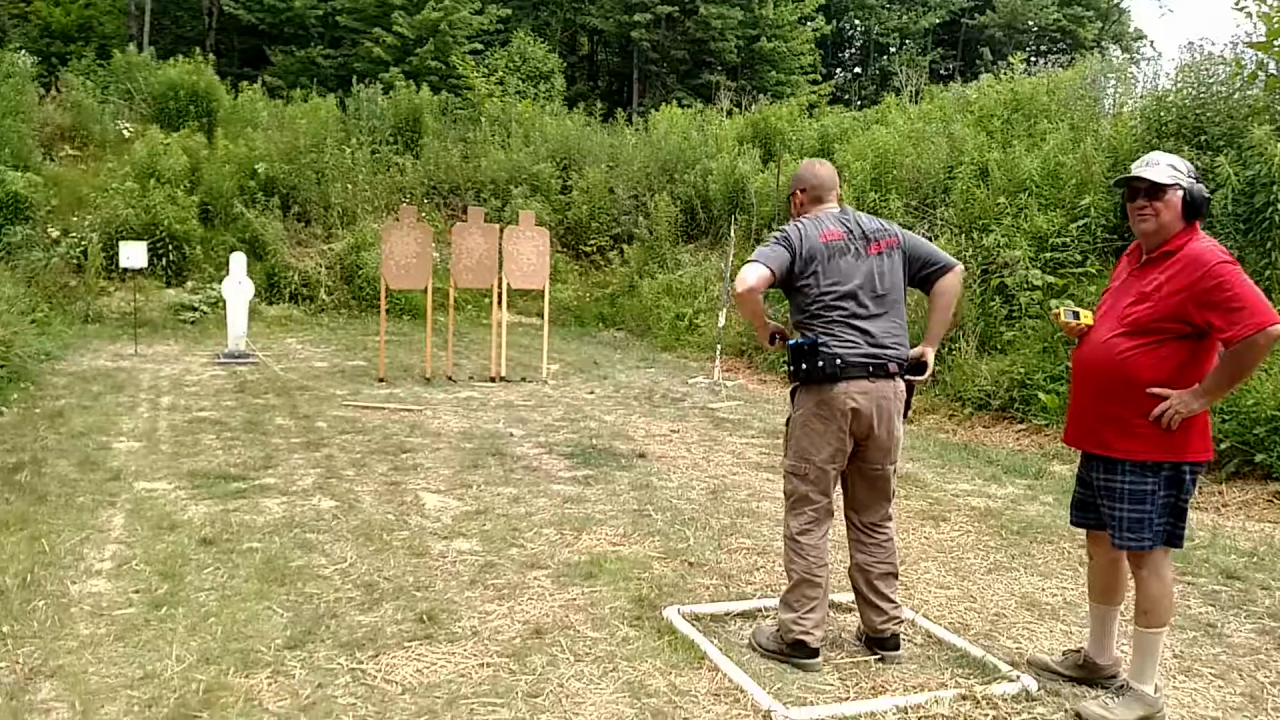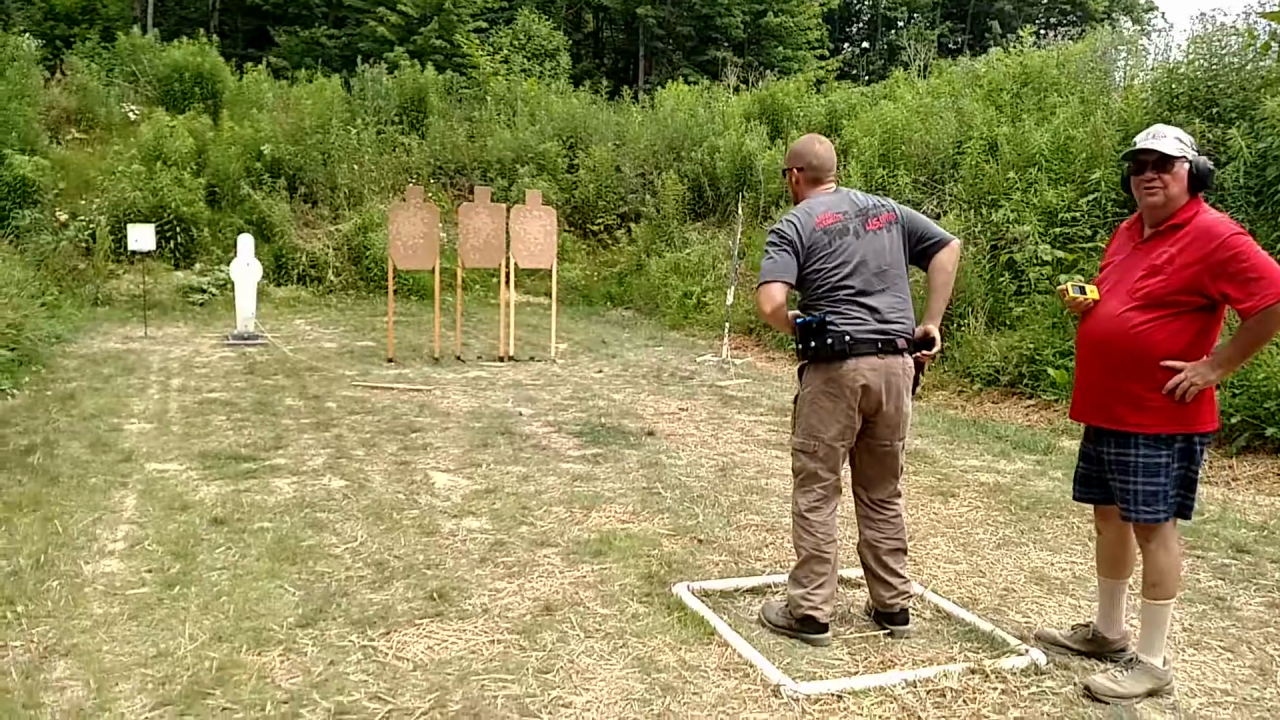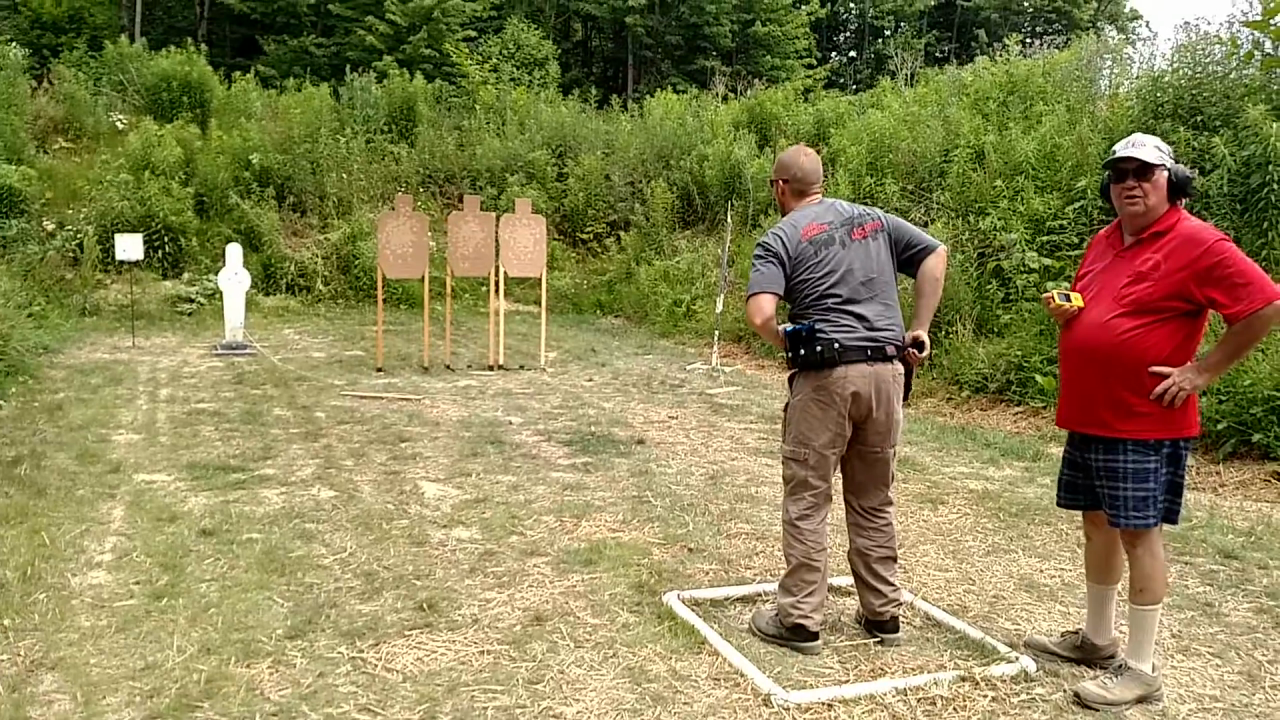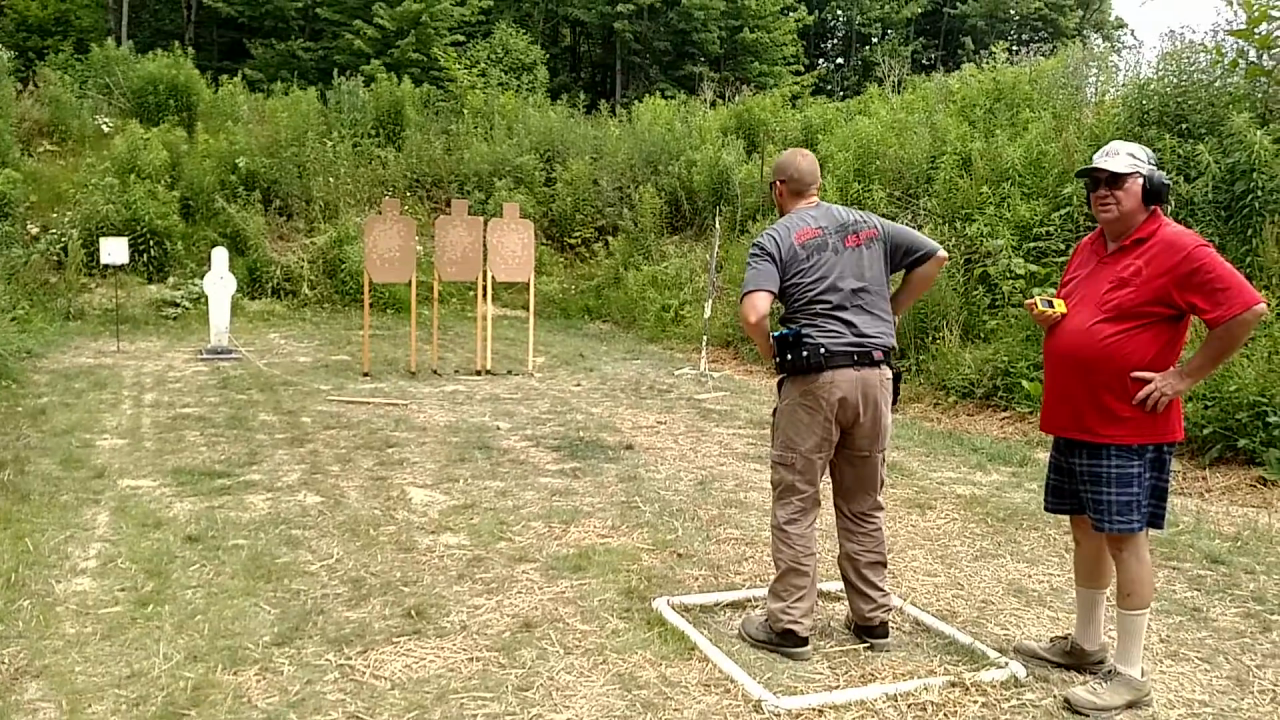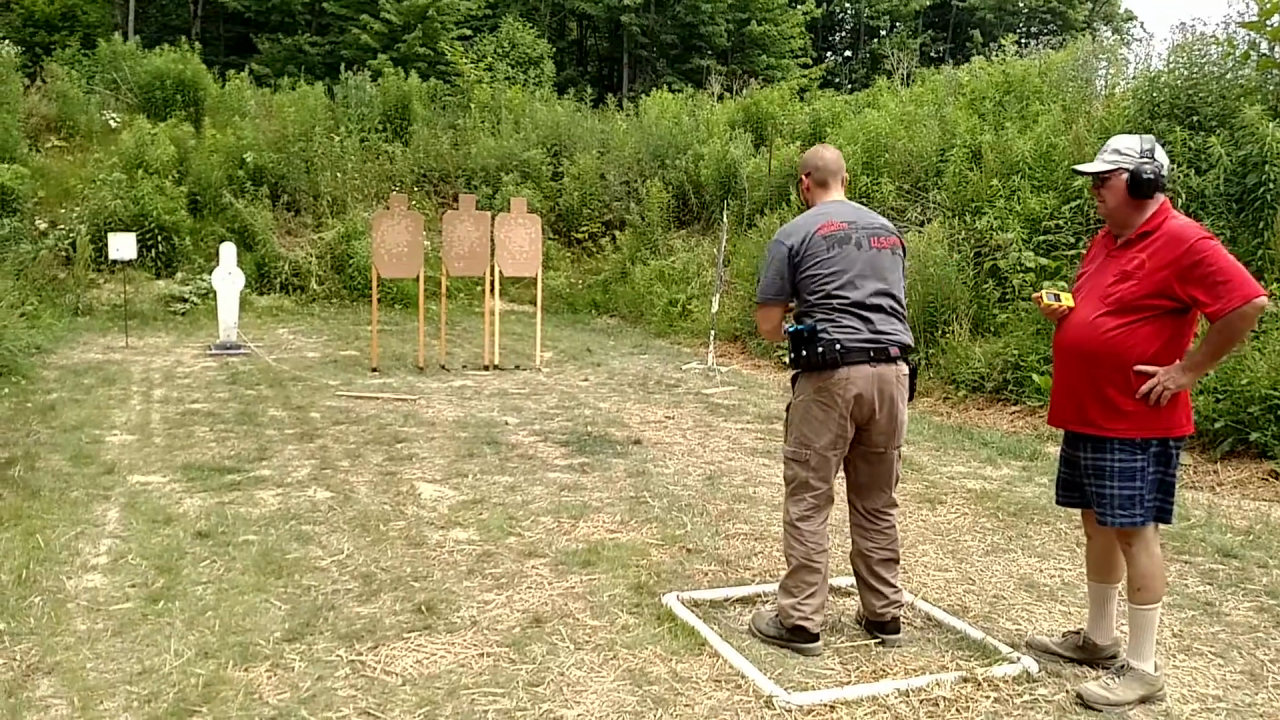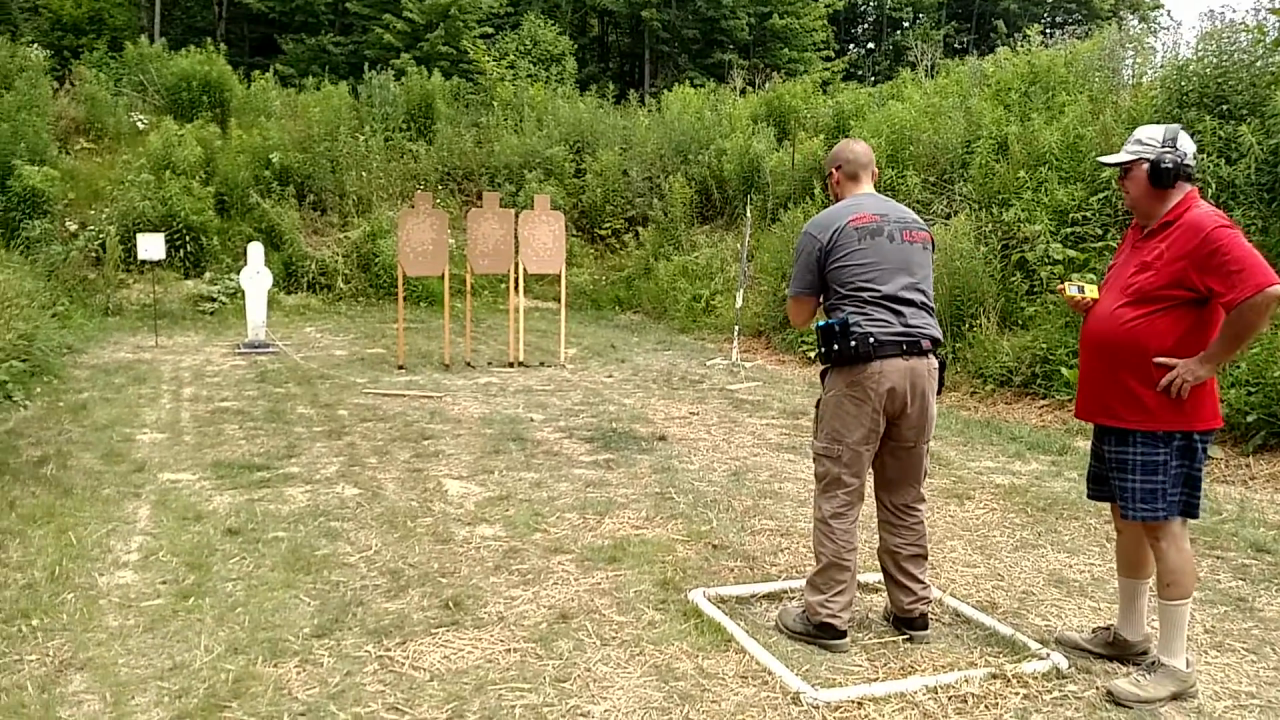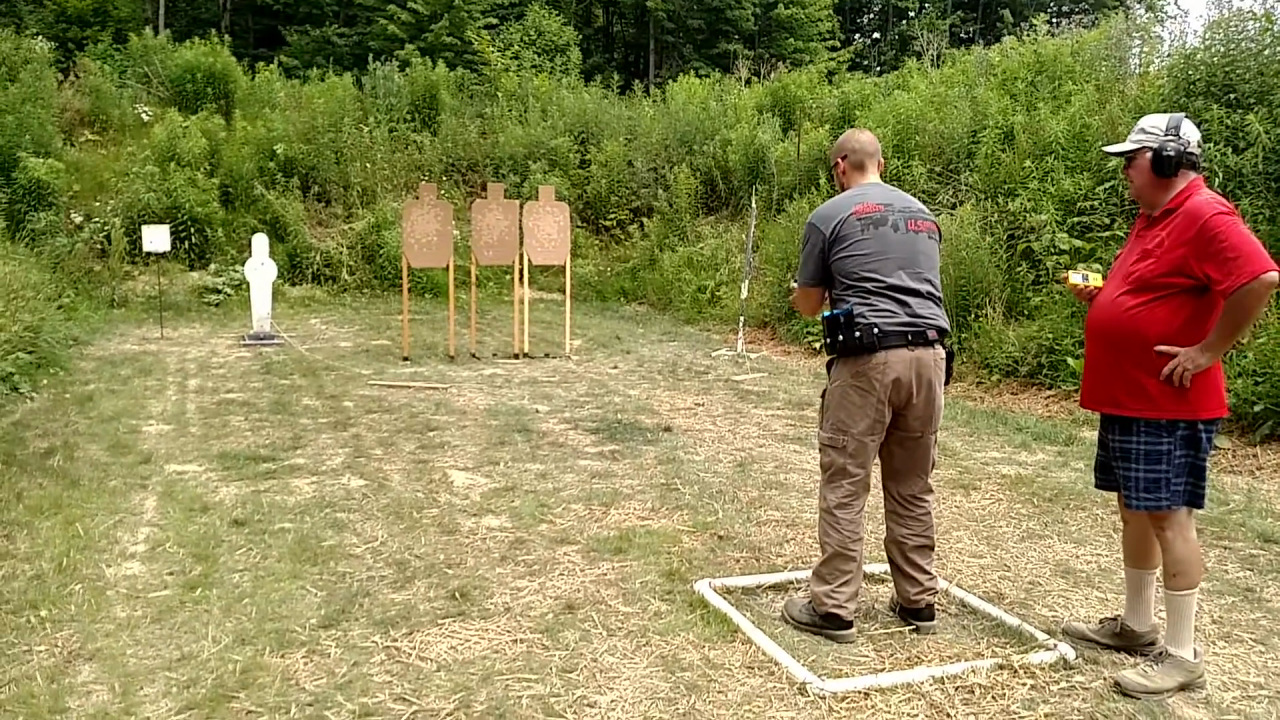
dt=0.3s
person 1, frame 1
left shoulder: (1204, 263)
right shoulder: (1134, 257)
left wrist: (1201, 396)
right wrist: (1083, 331)
left hip: (1153, 445)
right hip: (1103, 436)
left knee: (1146, 554)
right knee: (1101, 542)
right ankle: (1098, 657)
person 1, frame 2
left shoulder: (1215, 236)
right shoulder: (1128, 232)
left wrist: (1215, 367)
right wrist: (1085, 306)
left hip: (1159, 417)
right hip: (1107, 410)
left knee: (1153, 528)
right knee: (1109, 517)
left ankle: (1151, 661)
right ankle: (1107, 631)
person 1, frame 3
left shoulder: (1198, 243)
right shoulder: (1104, 241)
left wrist: (1203, 371)
right wrist: (1065, 313)
left hip: (1145, 423)
right hip: (1088, 416)
left knee: (1139, 534)
right knee: (1098, 523)
left ankle: (1141, 669)
right ankle: (1096, 638)
person 1, frame 4
left shoulder: (1178, 249)
right shoulder: (1088, 247)
left elbow: (1247, 309)
left wrist: (1184, 376)
right wrist: (1049, 320)
left hip: (1128, 428)
right hip: (1074, 422)
left knee: (1124, 538)
right knee: (1085, 529)
left ankle: (1129, 673)
right ankle: (1084, 643)
person 1, frame 5
left shoulder: (1183, 241)
right shoulder: (1106, 240)
left elbow: (1248, 303)
left wrist: (1188, 370)
right wrist: (1062, 314)
left hip: (1136, 422)
right hip: (1087, 415)
left knee: (1135, 532)
right knee: (1097, 523)
left ankle: (1142, 668)
right ankle: (1098, 638)
person 1, frame 6
left shoulder: (1204, 229)
right shoulder: (1141, 229)
left wrist: (1206, 362)
right wrist: (1091, 306)
left hip: (1164, 414)
right hip: (1119, 408)
left knee: (1162, 526)
right knee: (1127, 518)
left ankle: (1174, 664)
right ankle: (1128, 634)
person 1, frame 7
left shoulder: (1205, 215)
right shoulder: (1151, 217)
left wrist: (1208, 351)
right wrist: (1099, 296)
left hip: (1168, 403)
right hip: (1126, 397)
left knee: (1168, 516)
right knee: (1133, 508)
left ankle: (1180, 655)
right ankle: (1135, 624)
person 2, frame 1
left shoulder: (796, 235)
right shoulder: (888, 233)
left elbow: (747, 286)
right elbow: (952, 272)
left wrist: (766, 332)
right wrist: (929, 345)
left hip: (828, 390)
right hip: (888, 388)
left knee: (808, 515)
right knee: (874, 515)
left ankle: (800, 635)
right ankle: (884, 629)
person 2, frame 2
left shoulder: (794, 224)
right shoulder: (887, 210)
left elbow: (770, 303)
right elbow: (949, 247)
left wrist: (794, 326)
right wrist: (930, 323)
left hip: (836, 368)
right hip: (895, 364)
left knee: (816, 491)
right knee: (882, 491)
left ankle: (810, 611)
right ankle: (893, 604)
person 2, frame 3
left shoulder: (780, 238)
right shoulder: (873, 219)
left elbow: (760, 315)
right elbow: (935, 254)
left wrist: (788, 346)
right wrist: (920, 326)
left hip: (826, 375)
right hip: (886, 371)
left knee: (806, 500)
right knee: (874, 499)
left ankle: (799, 619)
right ankle: (883, 611)
person 2, frame 4
left shoulder: (774, 239)
right shoulder: (868, 225)
left elbow: (754, 314)
right elbow: (935, 257)
left wrist: (772, 352)
right wrist: (891, 308)
left hip: (815, 380)
right hip: (874, 376)
left knee: (795, 505)
right knee: (863, 504)
left ankle: (789, 625)
right ankle: (872, 617)
person 2, frame 5
left shoulder: (794, 234)
right shoulder: (887, 232)
left elbow: (767, 324)
left wrist: (793, 330)
left hip: (831, 375)
right hip: (890, 372)
left knee: (808, 500)
right knee: (877, 501)
left ankle: (799, 620)
right ankle: (884, 612)
person 2, frame 6
left shoulder: (824, 226)
right shoulder: (917, 225)
left elbow: (799, 316)
left wrist: (824, 297)
left hip: (862, 370)
right hip: (921, 365)
left knee: (839, 496)
right knee: (905, 496)
left ankle: (827, 617)
right ankle: (912, 609)
person 2, frame 7
left shoulder: (829, 216)
right shoulder: (922, 214)
left elbow: (809, 304)
left wrist: (806, 296)
left hip: (867, 360)
right hip: (928, 356)
left knee: (844, 487)
right knee: (912, 487)
left ankle: (832, 607)
right ankle: (918, 600)
